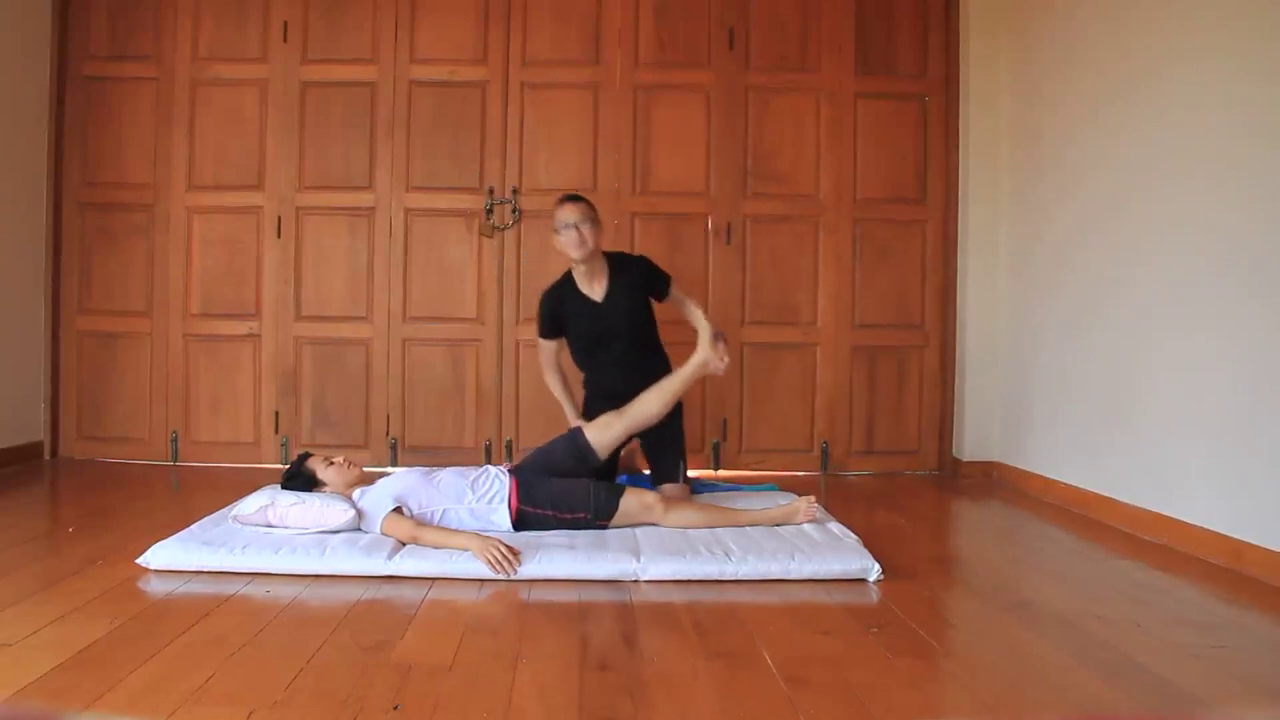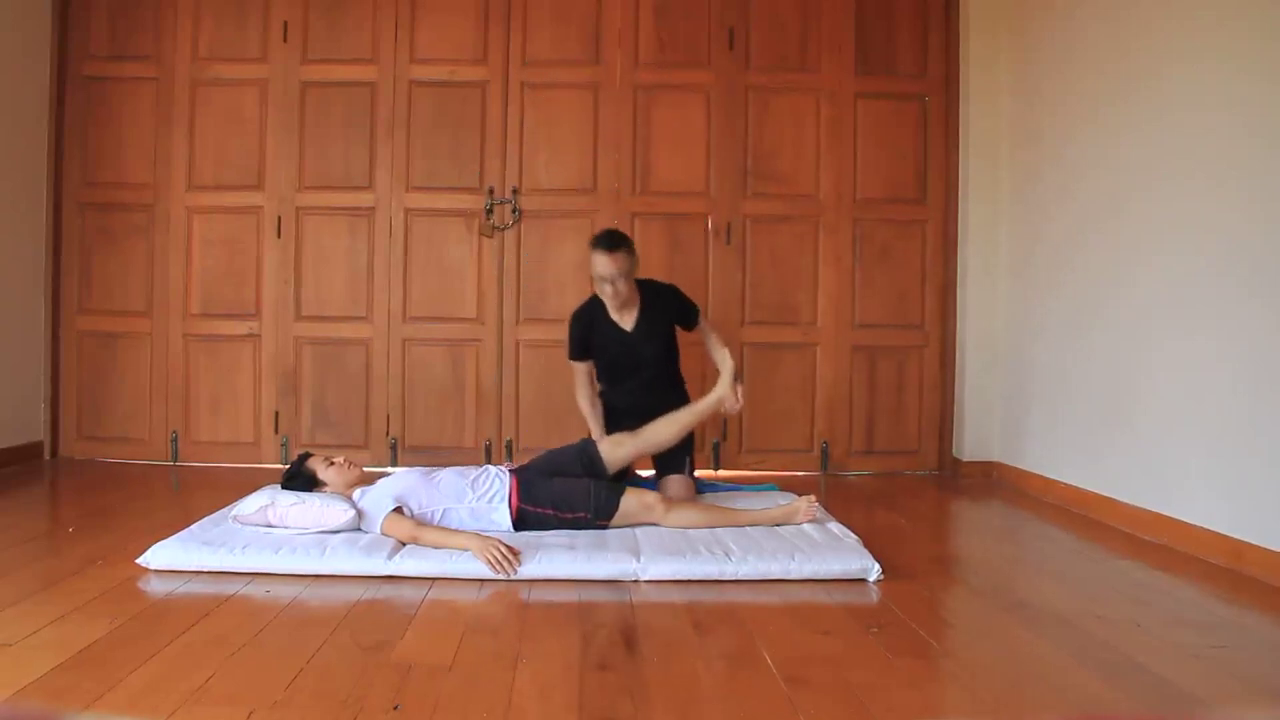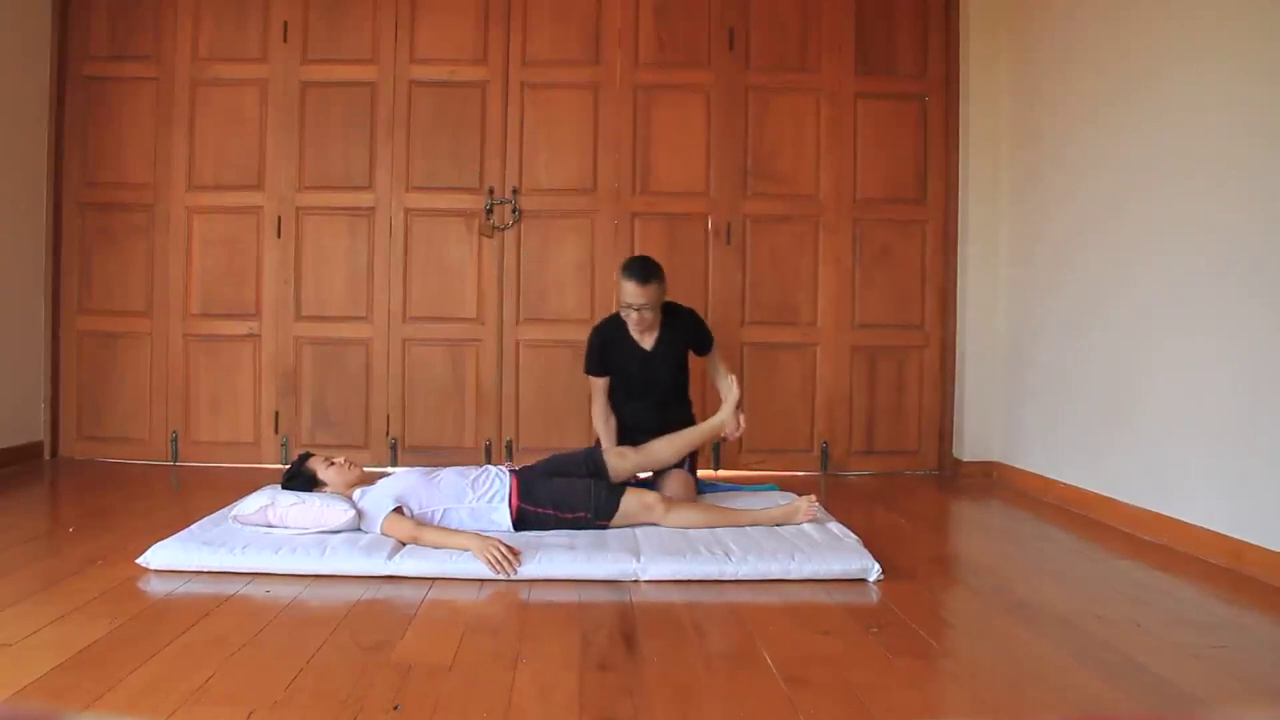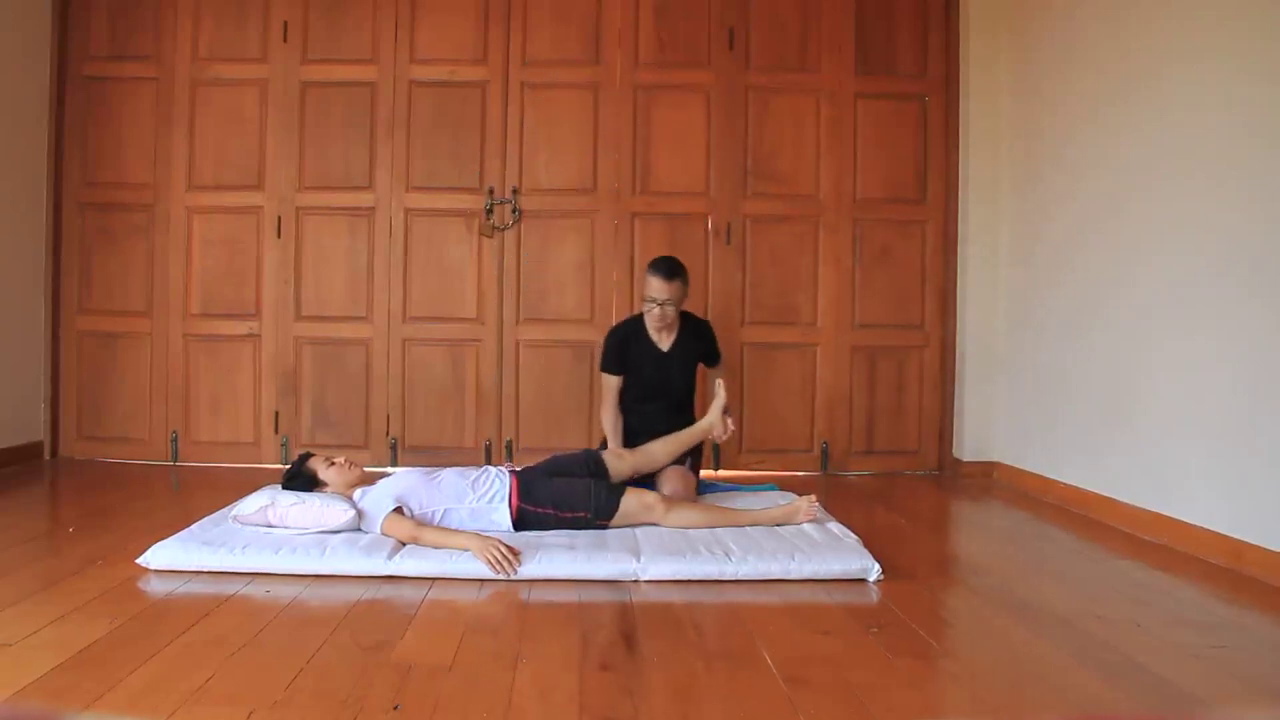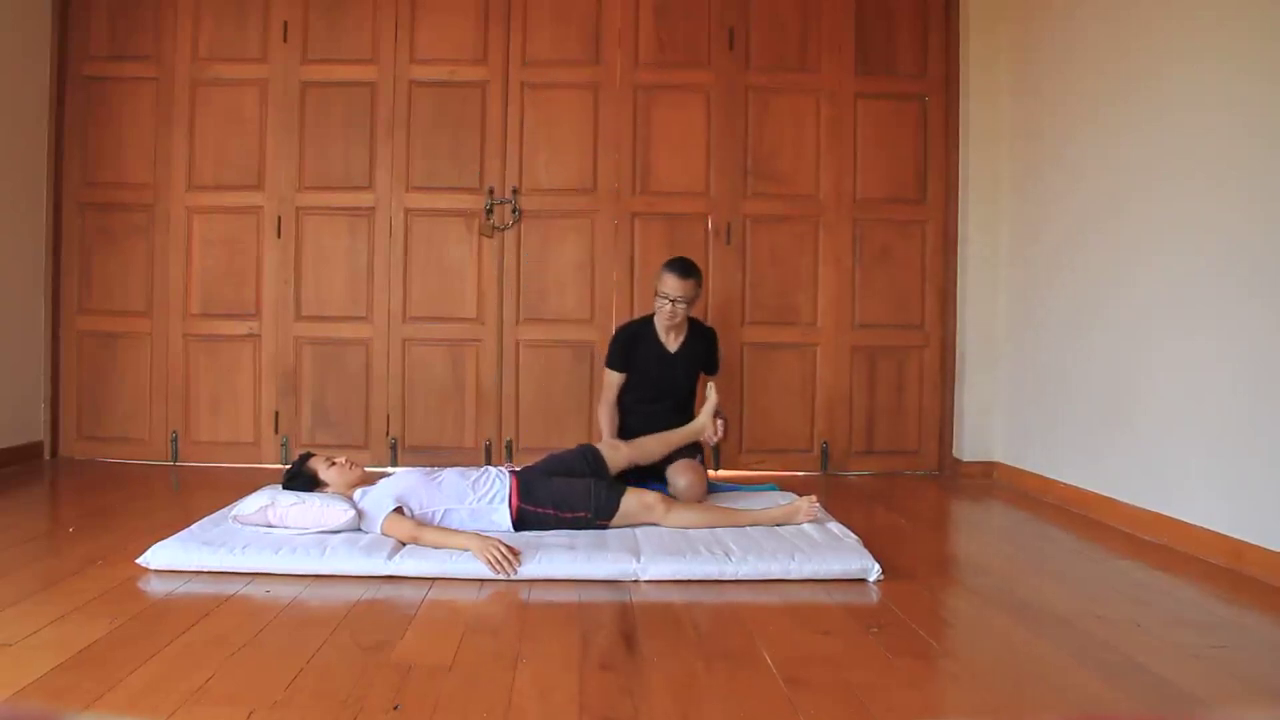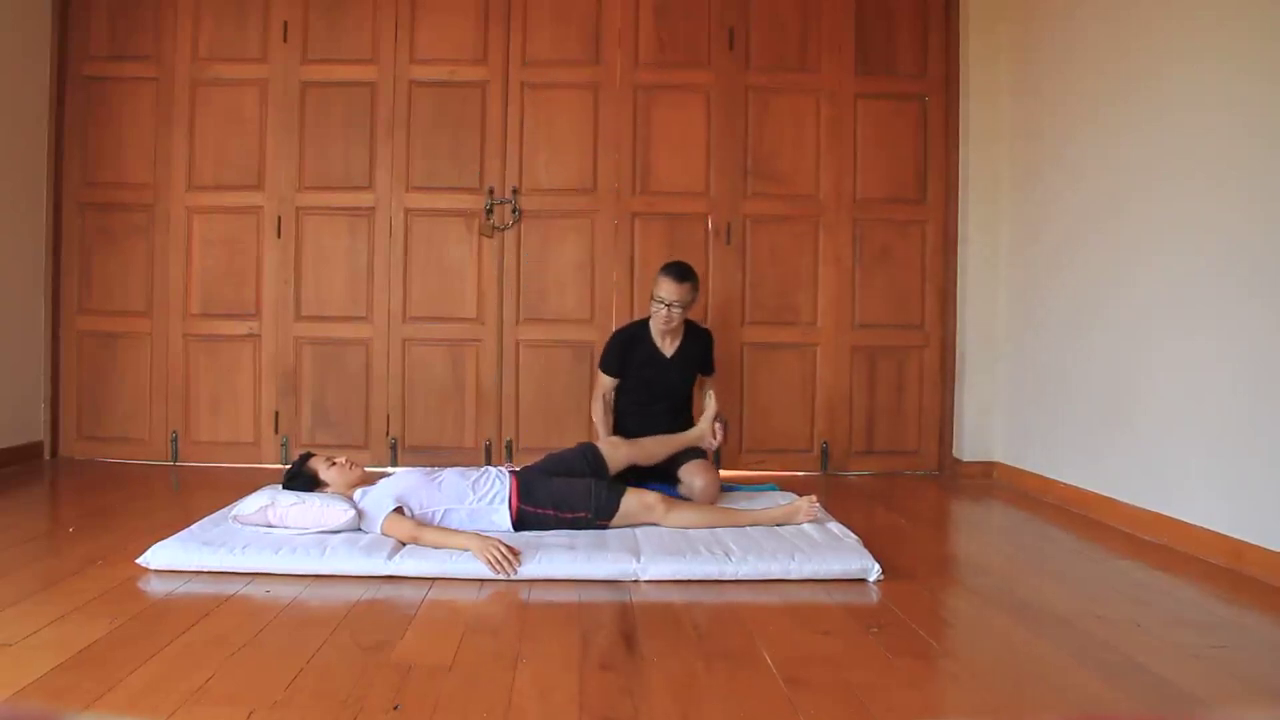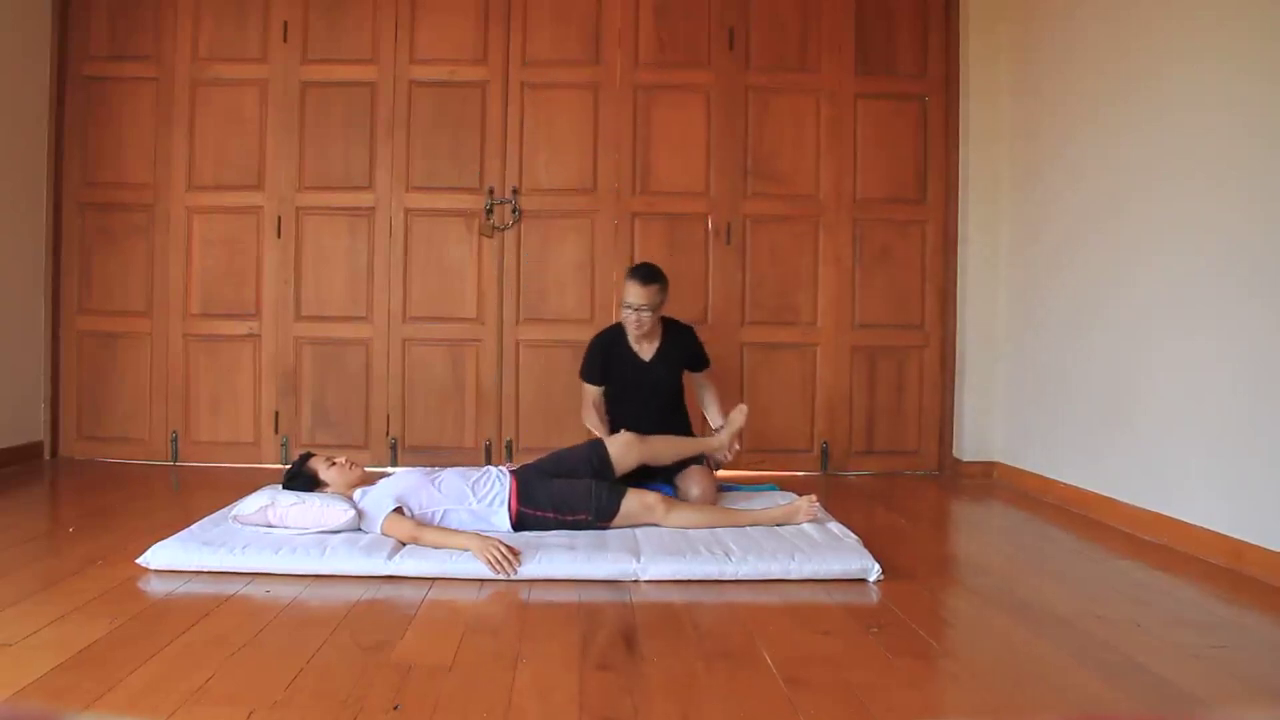
dt=0.2s
person 1, frame 1
left shoulder: (383, 483)
right shoulder: (370, 509)
right elbow: (414, 533)
right wrist: (473, 541)
left hip: (516, 478)
right hip: (518, 508)
left knee: (616, 421)
right knee: (652, 505)
left ankle: (700, 360)
right ankle: (773, 517)
person 1, frame 2
left shoulder: (383, 482)
right shoulder: (371, 508)
right elbow: (415, 532)
right wrist: (473, 540)
left hip: (516, 479)
right hip: (518, 507)
left knee: (626, 443)
right knee: (652, 506)
left ankle: (718, 395)
right ankle: (774, 516)
person 1, frame 3
left shoulder: (382, 484)
right shoulder: (370, 508)
right elbow: (416, 532)
right wrist: (474, 541)
left hip: (516, 480)
right hip: (518, 509)
left knee: (629, 456)
right knee: (651, 506)
left ankle: (717, 422)
right ankle: (773, 517)
person 1, frame 4
left shoulder: (382, 482)
right shoulder: (370, 508)
right elbow: (415, 532)
right wrist: (474, 540)
left hip: (516, 480)
right hip: (519, 508)
left knee: (625, 458)
right knee: (651, 506)
left ankle: (707, 425)
right ankle: (774, 516)
person 1, frame 5
left shoulder: (383, 481)
right shoulder: (369, 508)
right elbow: (414, 532)
right wrist: (474, 540)
left hip: (516, 480)
right hip: (520, 507)
left knee: (619, 449)
right knee: (653, 506)
left ankle: (696, 427)
right ankle: (773, 516)
person 1, frame 6
left shoulder: (383, 481)
right shoulder: (370, 507)
right elbow: (413, 533)
right wrist: (474, 539)
left hip: (516, 479)
right hip: (520, 508)
left knee: (618, 446)
right knee: (652, 506)
left ankle: (699, 433)
right ankle: (773, 516)
person 1, frame 7
left shoulder: (384, 481)
right shoulder: (369, 509)
right elbow: (415, 533)
right wrist: (473, 540)
left hip: (515, 479)
right hip: (518, 509)
left knee: (628, 445)
right knee: (653, 506)
left ankle: (715, 442)
right ankle: (774, 516)
person 2, frame 1
left shoulder: (636, 269)
right shoulder: (555, 299)
left elbow: (683, 301)
right elbow: (549, 364)
right wrist: (574, 419)
right hip: (603, 401)
left knee: (674, 497)
right ankle: (615, 471)
person 2, frame 2
left shoulder: (666, 297)
right shoulder: (584, 320)
left elbow: (705, 332)
right elbow: (583, 384)
right wrist: (600, 440)
left hip: (669, 409)
right hip: (616, 414)
left knee: (678, 496)
right ankle: (623, 477)
person 2, frame 3
left shoulder: (686, 322)
right shoulder: (604, 335)
left elbow: (713, 361)
right elbow: (600, 402)
left hip: (675, 426)
right hip: (623, 429)
left knee: (676, 495)
left ankle: (661, 481)
person 2, frame 4
left shoulder: (700, 332)
right shoulder: (621, 336)
left elbow: (716, 376)
right elbow: (610, 402)
right hip: (629, 435)
left knee: (674, 493)
left ankle: (655, 481)
right ankle: (640, 483)
person 2, frame 5
left shoulder: (705, 338)
right shoulder: (629, 335)
right elbow: (609, 397)
left wrist: (713, 418)
right hip: (629, 438)
left knee: (688, 488)
right ankle: (645, 484)
person 2, frame 6
left shoulder: (700, 340)
right shoulder: (624, 339)
right elbow: (601, 396)
right hip: (627, 441)
left knee: (706, 487)
left ankle: (666, 484)
person 2, frame 7
left shoulder: (682, 337)
right shoulder: (602, 346)
left elbow: (704, 386)
right elbow: (590, 406)
left wrist: (720, 430)
left hip: (674, 439)
left knee: (701, 494)
left ankle: (666, 483)
right ankle: (641, 486)
